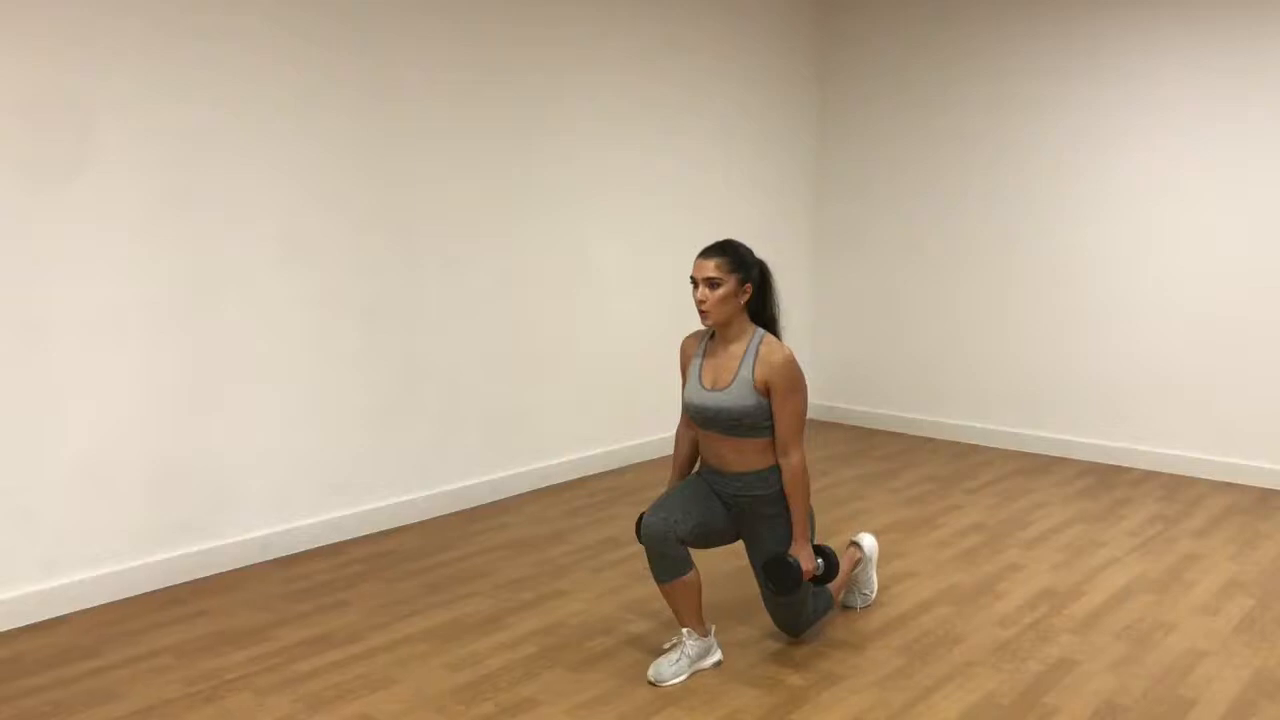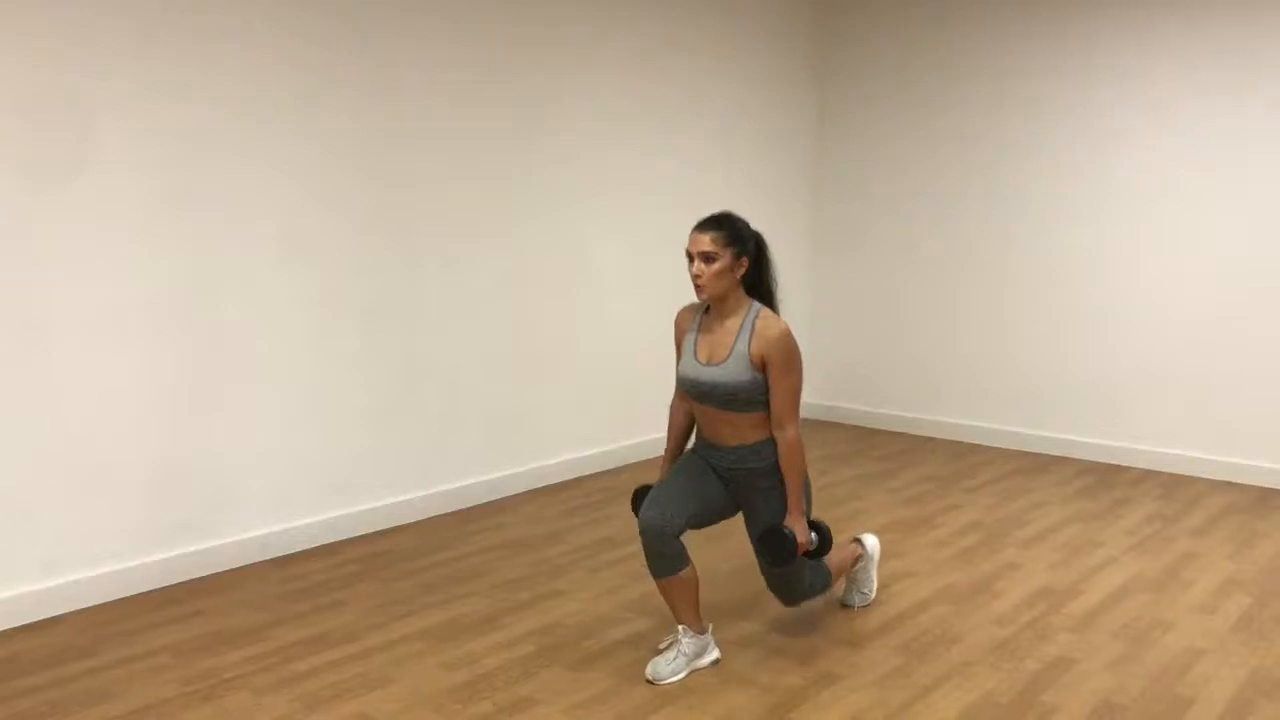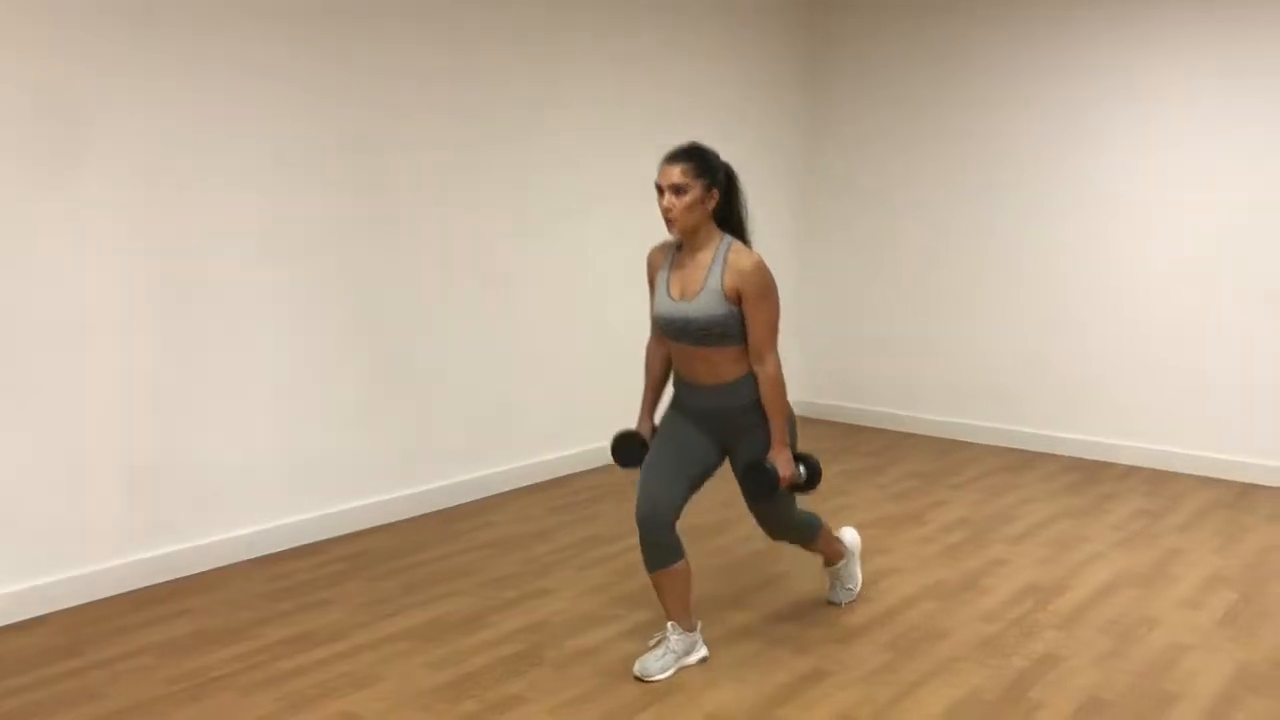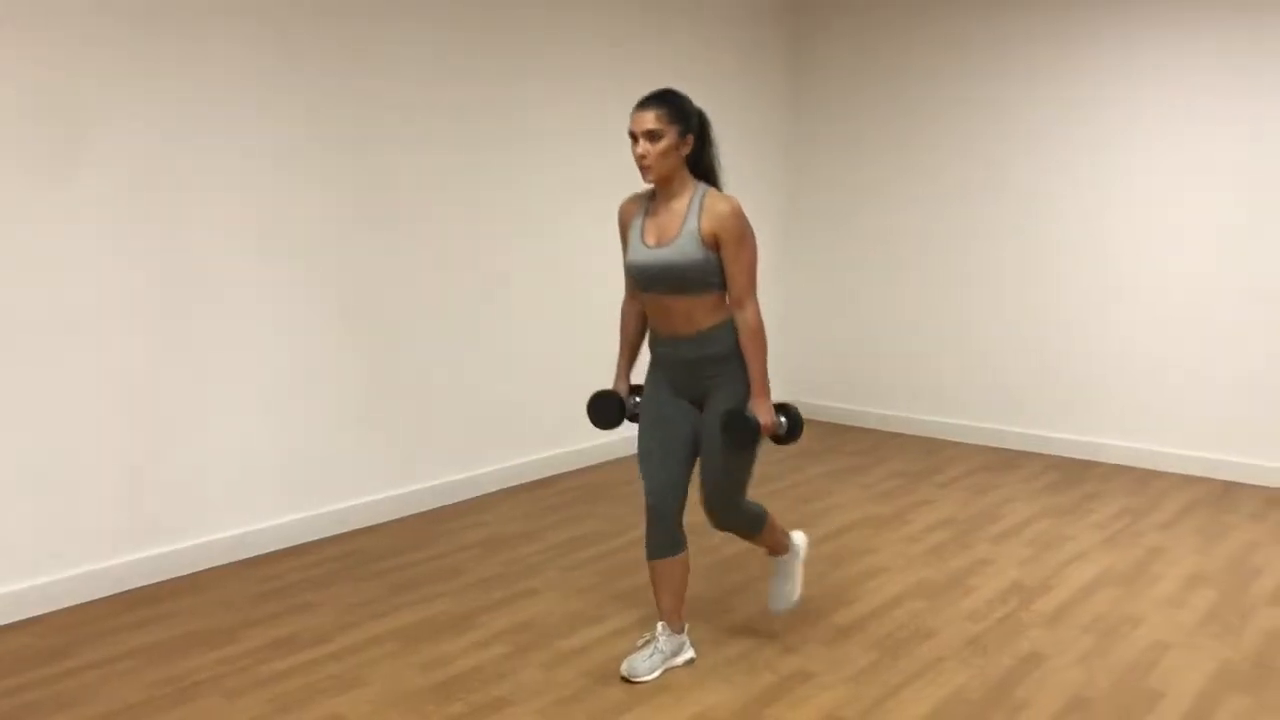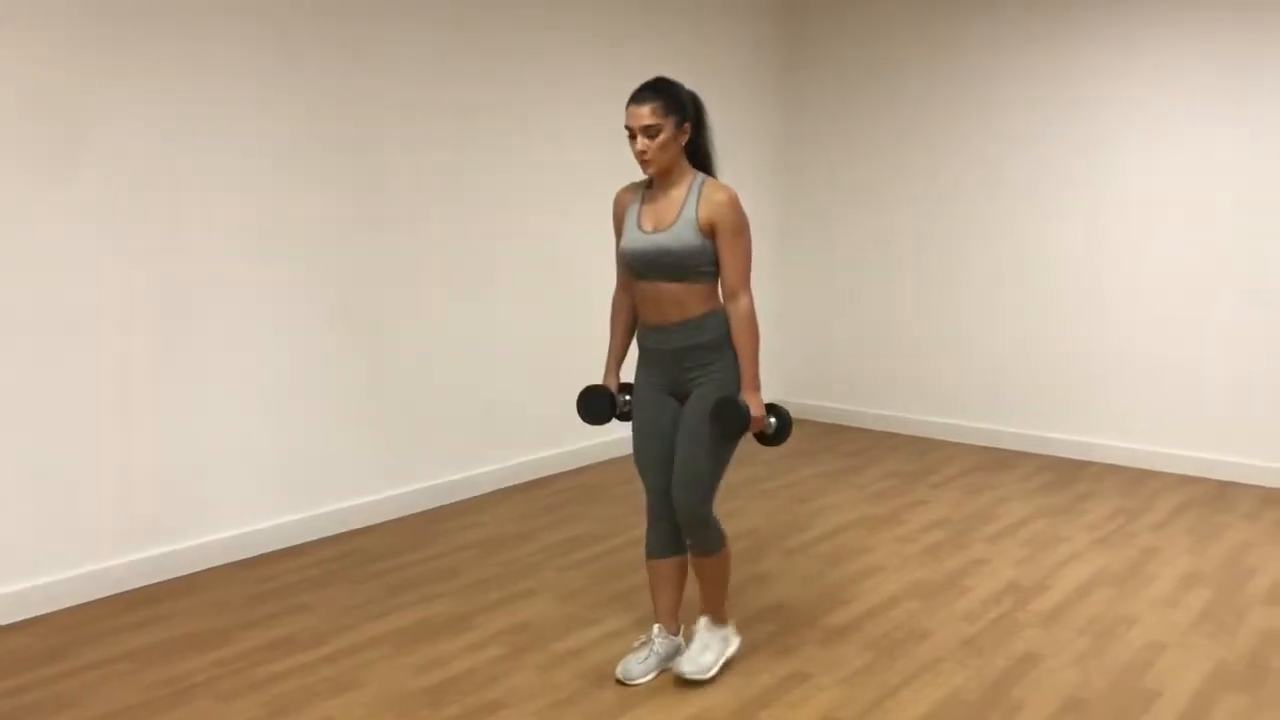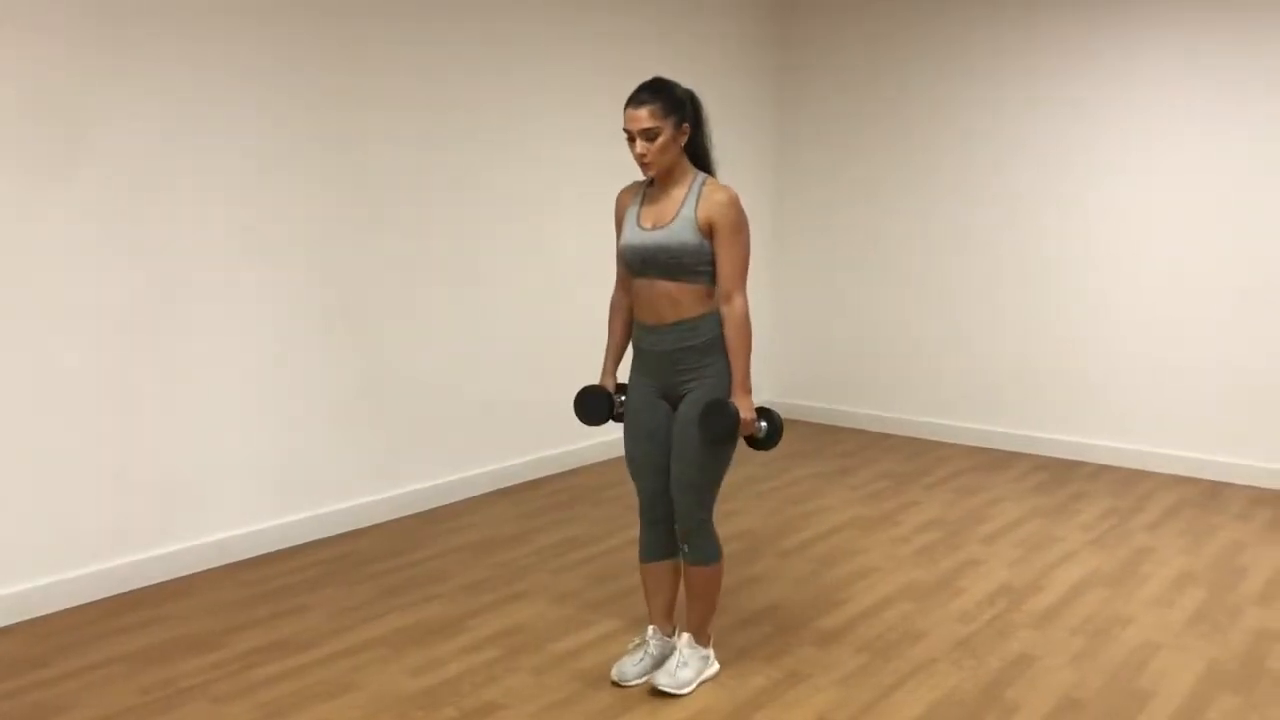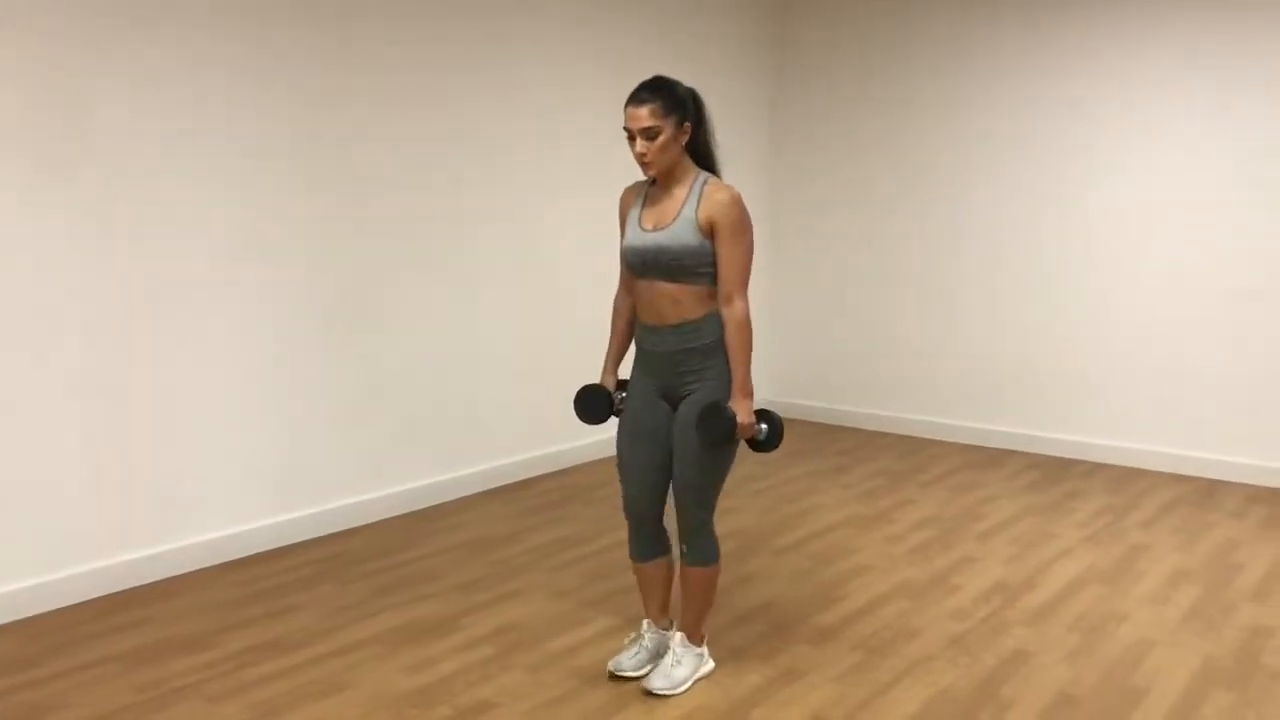
dt=0.2s
person 1, frame 1
left shoulder: (775, 360)
right shoulder: (691, 348)
left elbow: (792, 456)
left wrist: (802, 539)
right wrist: (671, 493)
left hip: (768, 497)
right hip: (714, 487)
left knee: (794, 621)
right knee: (656, 527)
left ankle: (856, 554)
right ankle: (696, 640)
person 1, frame 2
left shoulder: (771, 334)
right shoulder: (686, 322)
left elbow: (787, 428)
left wrist: (797, 512)
right wrist: (666, 471)
left hip: (765, 470)
right hip: (709, 461)
left knee: (790, 587)
right knee: (653, 521)
left ankle: (858, 551)
right ankle: (693, 638)
person 1, frame 3
left shoulder: (744, 267)
right shoulder: (658, 259)
left elbow: (765, 360)
left wrist: (780, 444)
right wrist: (646, 414)
left hip: (747, 412)
right hip: (690, 411)
left knee: (778, 520)
right knee: (651, 511)
left ankle: (841, 548)
right ankle: (683, 635)
person 1, frame 4
left shoulder: (720, 212)
right shoulder: (631, 212)
left elbow: (746, 308)
left wrist: (761, 394)
right wrist: (622, 374)
left hip: (725, 370)
right hip: (667, 375)
left knee: (722, 507)
right knee: (661, 507)
left ankle: (785, 547)
right ankle: (672, 636)
person 1, frame 5
left shoulder: (717, 201)
right shoulder: (626, 202)
left elbow: (739, 299)
left wrist: (751, 387)
right wrist: (612, 368)
left hip: (711, 363)
right hip: (654, 369)
left knee: (689, 504)
right knee: (659, 507)
left ankle: (718, 627)
right ankle: (665, 636)
person 1, frame 6
left shoulder: (718, 201)
right shoulder: (628, 201)
left elbow: (734, 301)
left wrist: (741, 390)
right wrist: (610, 368)
left hip: (704, 365)
right hip: (649, 369)
left knee: (691, 514)
right knee: (652, 512)
left ankle: (699, 646)
right ankle: (659, 636)
person 1, frame 7
left shoulder: (721, 201)
right shoulder: (632, 200)
left elbow: (735, 303)
left wrist: (742, 393)
right wrist: (610, 367)
left hip: (705, 367)
right hip: (650, 369)
left knee: (693, 516)
right knee: (639, 510)
left ankle: (692, 646)
right ankle: (655, 632)
